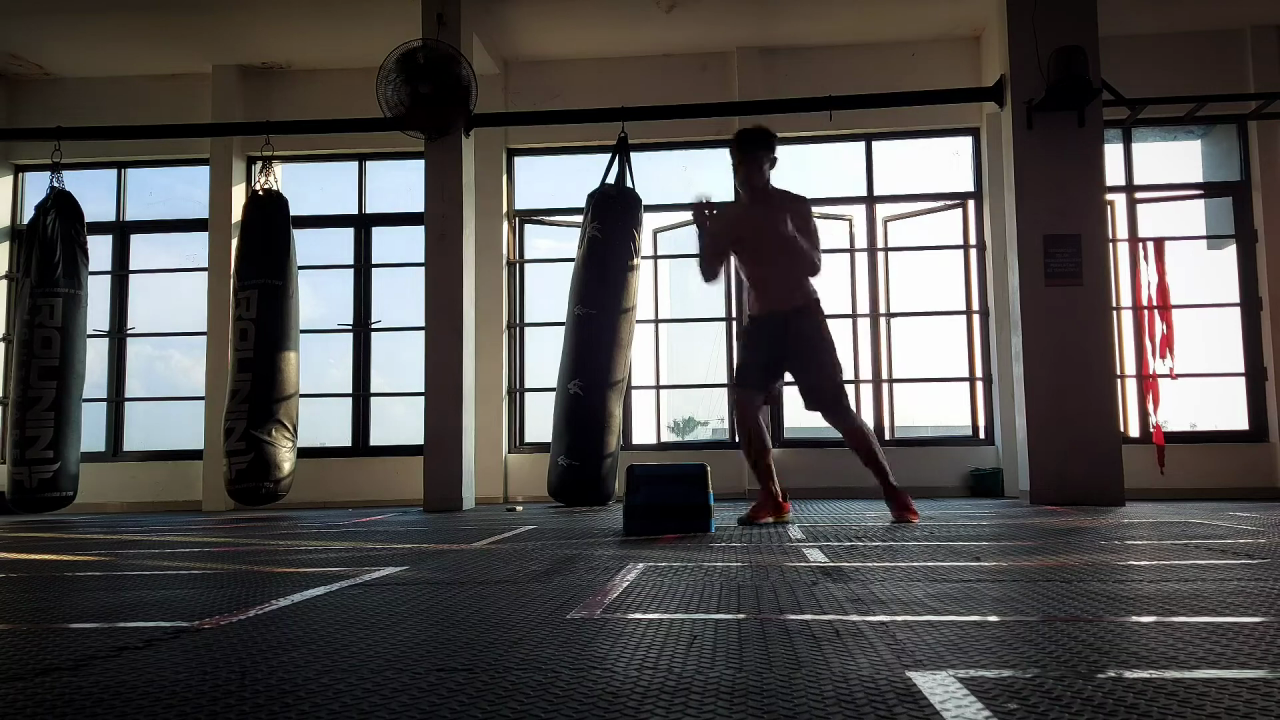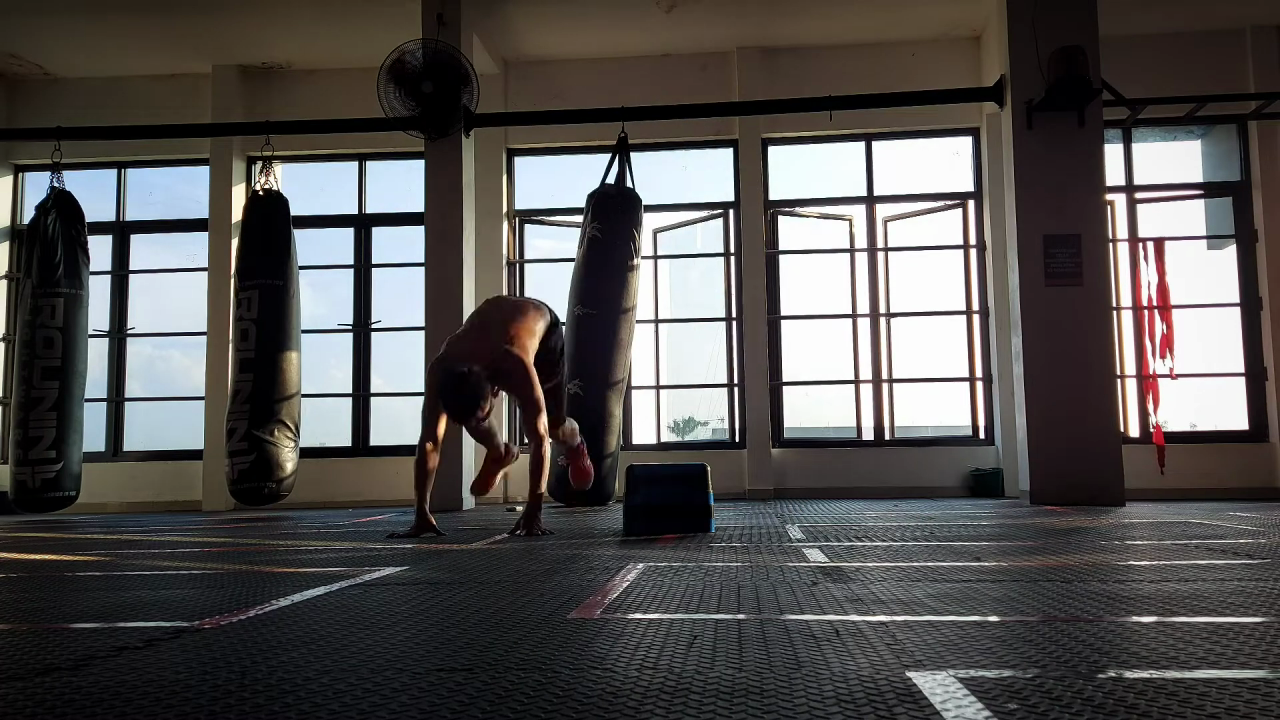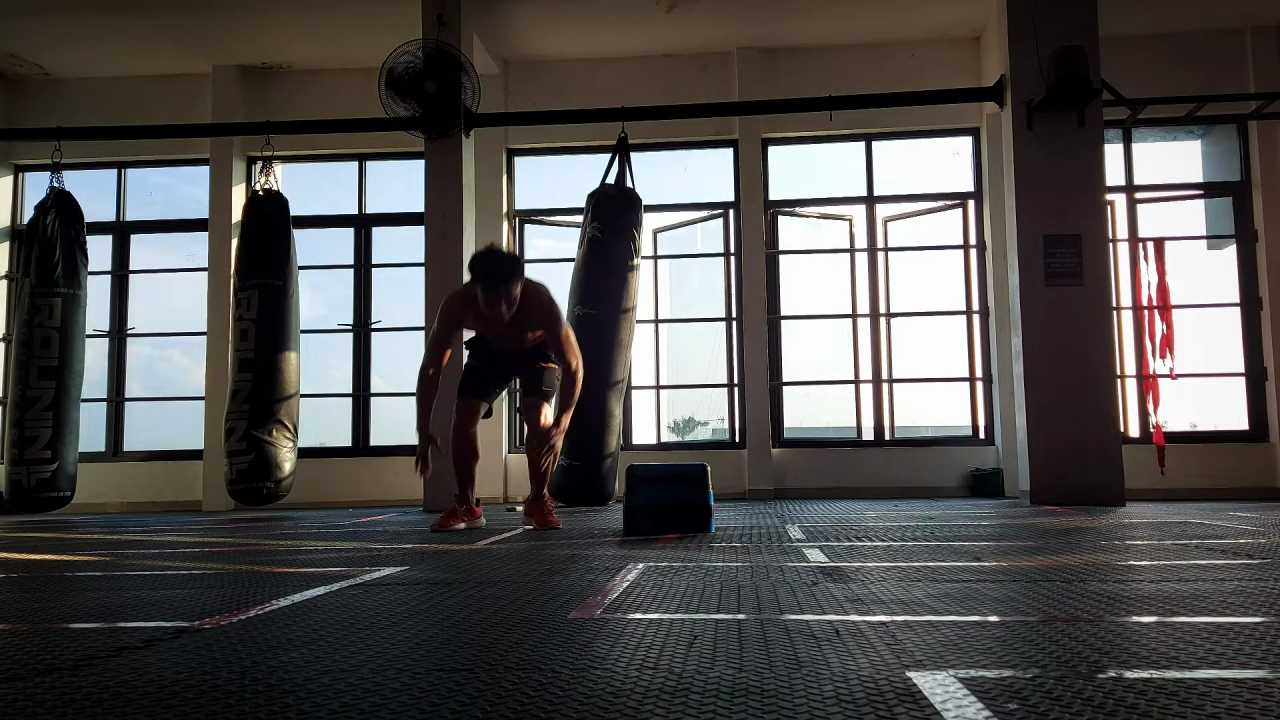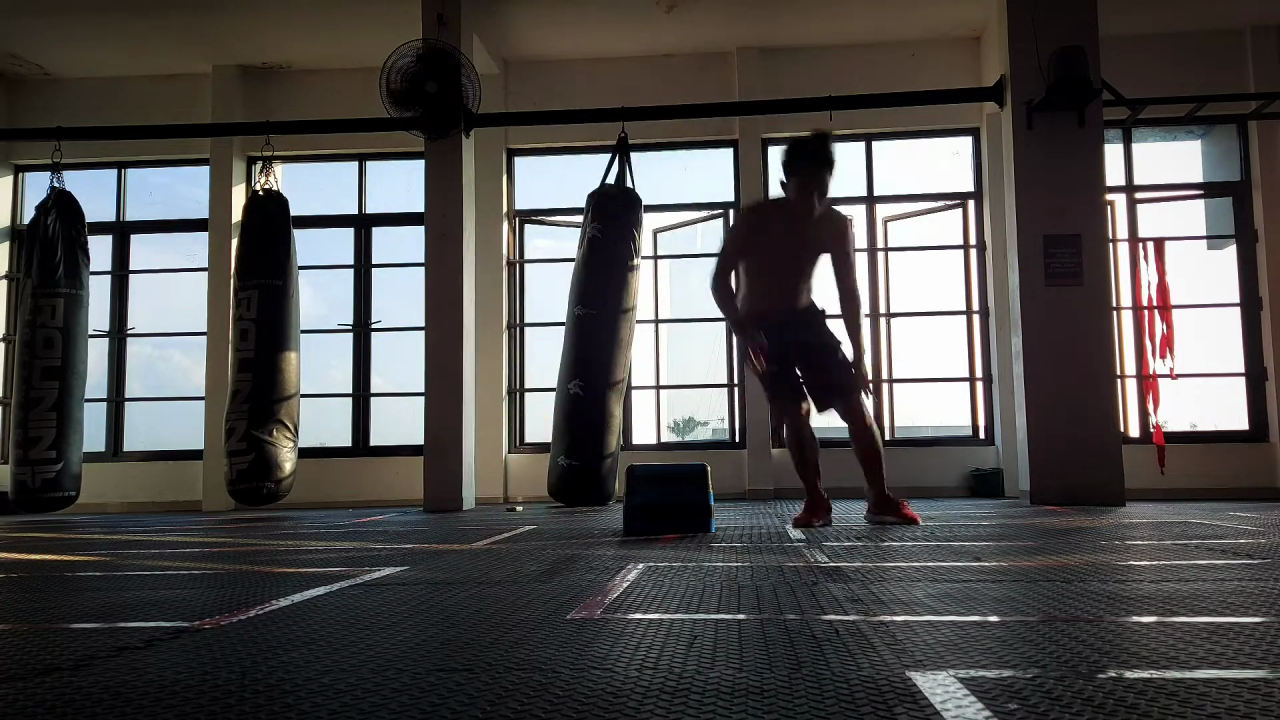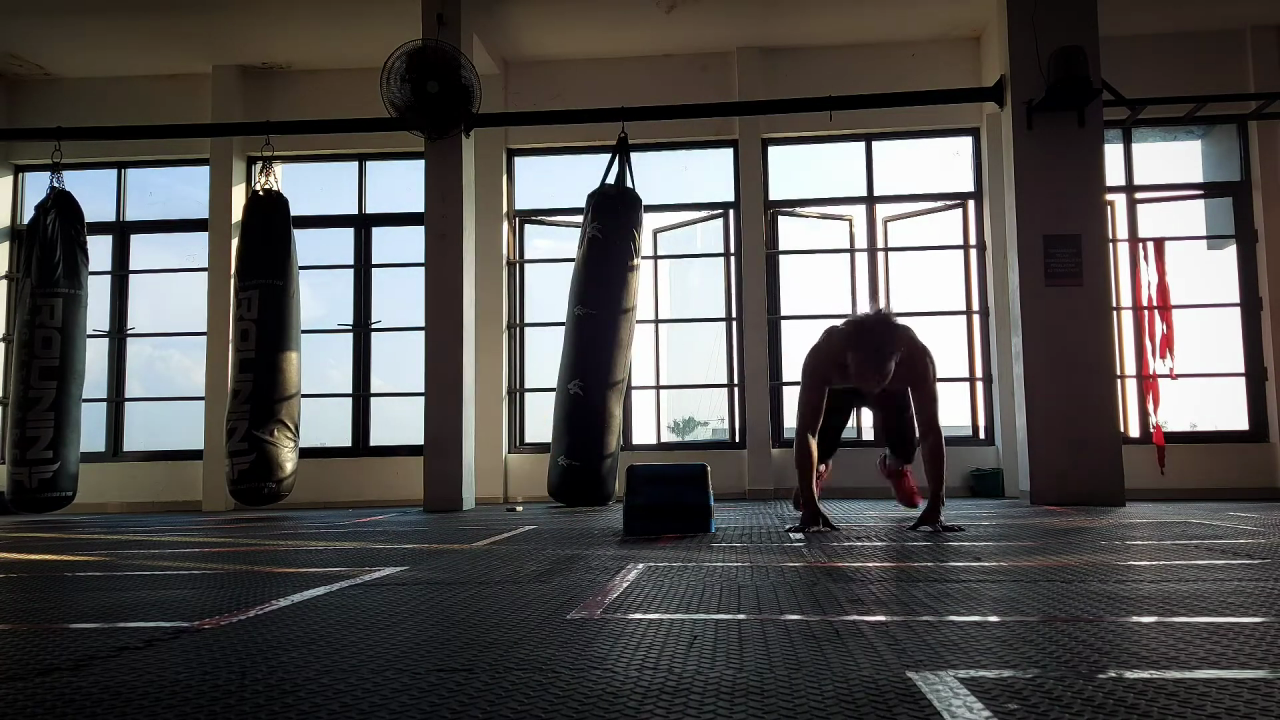
dt=1s
person 1, frame 1
left shoulder: (793, 206)
right shoulder: (726, 217)
left elbow: (813, 266)
right elbow: (710, 273)
left wrist: (787, 234)
right wrist: (704, 231)
left hip: (803, 318)
right hip: (759, 324)
left knee: (839, 412)
right knee: (745, 404)
left ankle: (892, 490)
right ankle: (771, 498)
person 1, frame 2
left shoulder: (517, 365)
right shoulder: (442, 368)
left elbow: (538, 436)
right elbow: (430, 439)
left wrist: (533, 511)
right wrist: (421, 513)
left hip: (541, 321)
left knee: (553, 424)
right knee: (474, 421)
left ankle: (576, 447)
right ankle: (500, 453)
person 1, frame 3
left shoulder: (541, 302)
right shoulder: (458, 303)
left elbow: (574, 367)
right elbow: (431, 369)
left wrist: (561, 426)
right wrist: (424, 432)
left hip: (539, 348)
right hip: (488, 349)
left knee: (540, 419)
right knee: (463, 421)
left ankle: (538, 500)
right ankle: (465, 504)
person 1, frame 4
left shoulder: (837, 226)
right shoulder: (755, 219)
left elbow: (848, 292)
right elbow: (721, 279)
left wrist: (858, 356)
right wrist: (742, 328)
left hip: (805, 319)
right hip: (759, 326)
left knee: (855, 406)
right knee: (795, 411)
left ankle: (880, 499)
right ankle: (815, 500)
person 1, frame 5
left shoulder: (917, 358)
right shoulder: (823, 357)
left elbow: (930, 431)
right elbow: (806, 431)
left wrist: (935, 506)
right wrist: (809, 507)
right hip: (839, 386)
right knee: (818, 461)
left ankle: (893, 468)
right ankle: (819, 472)
